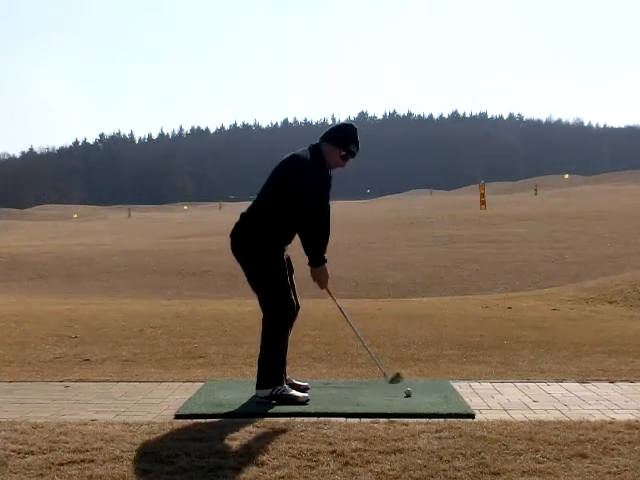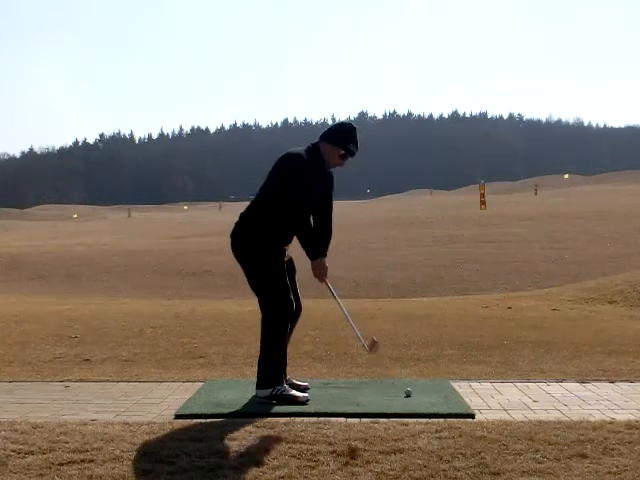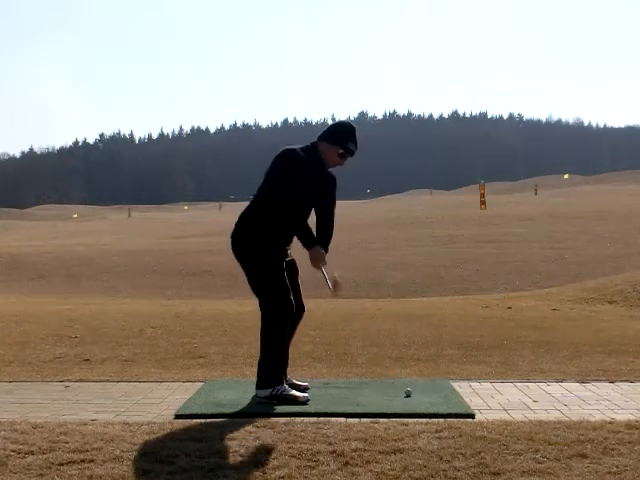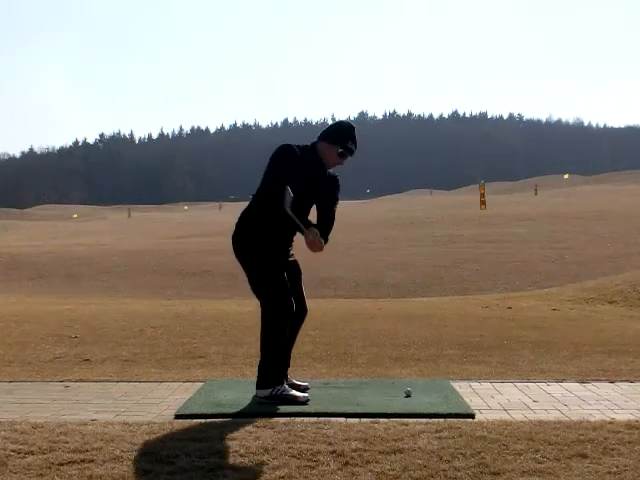
dt=0.2s
person 1, frame 1
left shoulder: (319, 172)
right shoulder: (302, 165)
left elbow: (320, 218)
right elbow: (304, 219)
left wrist: (317, 259)
right wrist: (317, 262)
left hip: (270, 244)
right hip: (253, 242)
left knee: (288, 308)
right knee: (280, 308)
left ankle: (277, 375)
right ankle: (269, 384)
person 1, frame 2
left shoulder: (323, 175)
right shoulder: (296, 162)
left elbow: (323, 219)
right elbow: (297, 215)
left wrist: (320, 255)
right wrist: (315, 256)
left hip: (273, 244)
right hip: (253, 241)
left knee: (291, 308)
right knee: (279, 308)
left ankle: (277, 375)
right ankle: (269, 384)
person 1, frame 3
left shoulder: (326, 179)
right shoulder: (292, 158)
left elbow: (326, 216)
right elbow: (288, 208)
left wrist: (321, 248)
right wrist: (311, 246)
left hip: (276, 244)
right hip: (253, 241)
left knee: (294, 308)
right knee: (279, 307)
left ankle: (278, 375)
right ankle: (268, 384)
person 1, frame 4
left shoulder: (329, 180)
right shoulder: (289, 155)
left elbow: (327, 211)
right elbow: (279, 198)
left wrist: (320, 236)
right wrist: (307, 229)
left hip: (279, 244)
right hip: (253, 240)
left knee: (296, 309)
right knee: (279, 307)
left ankle: (279, 375)
right ankle: (268, 384)
